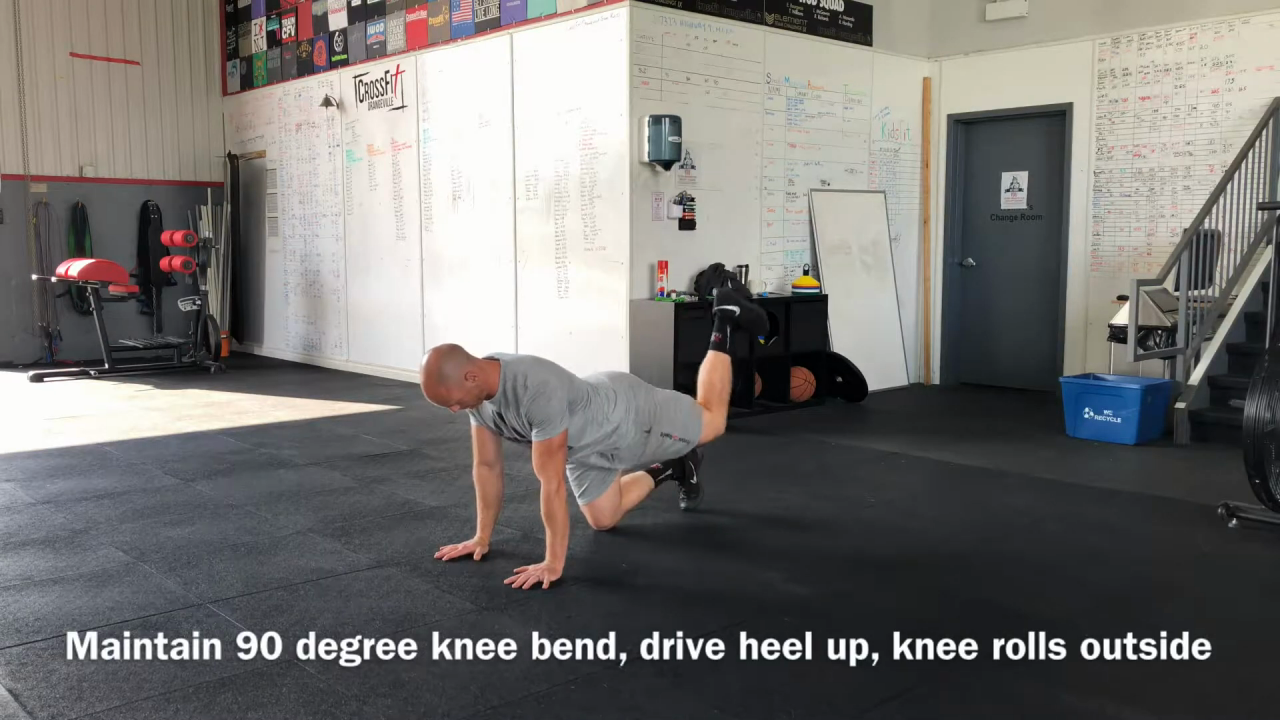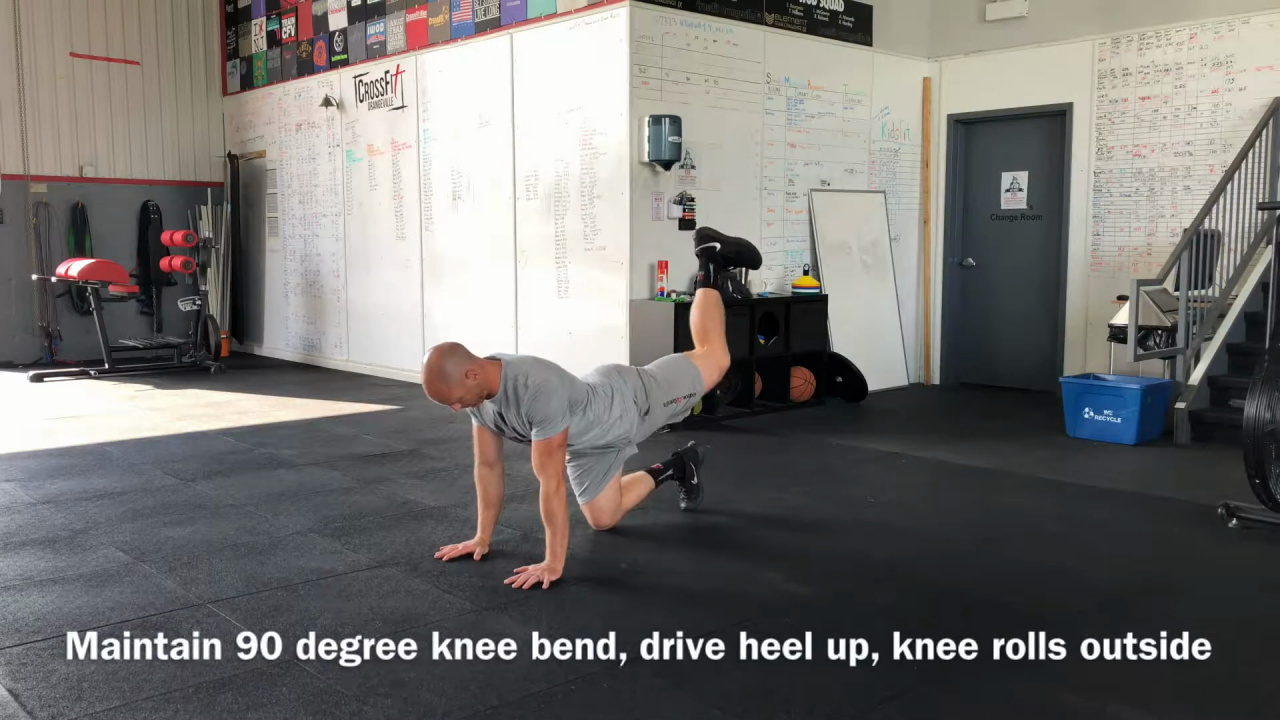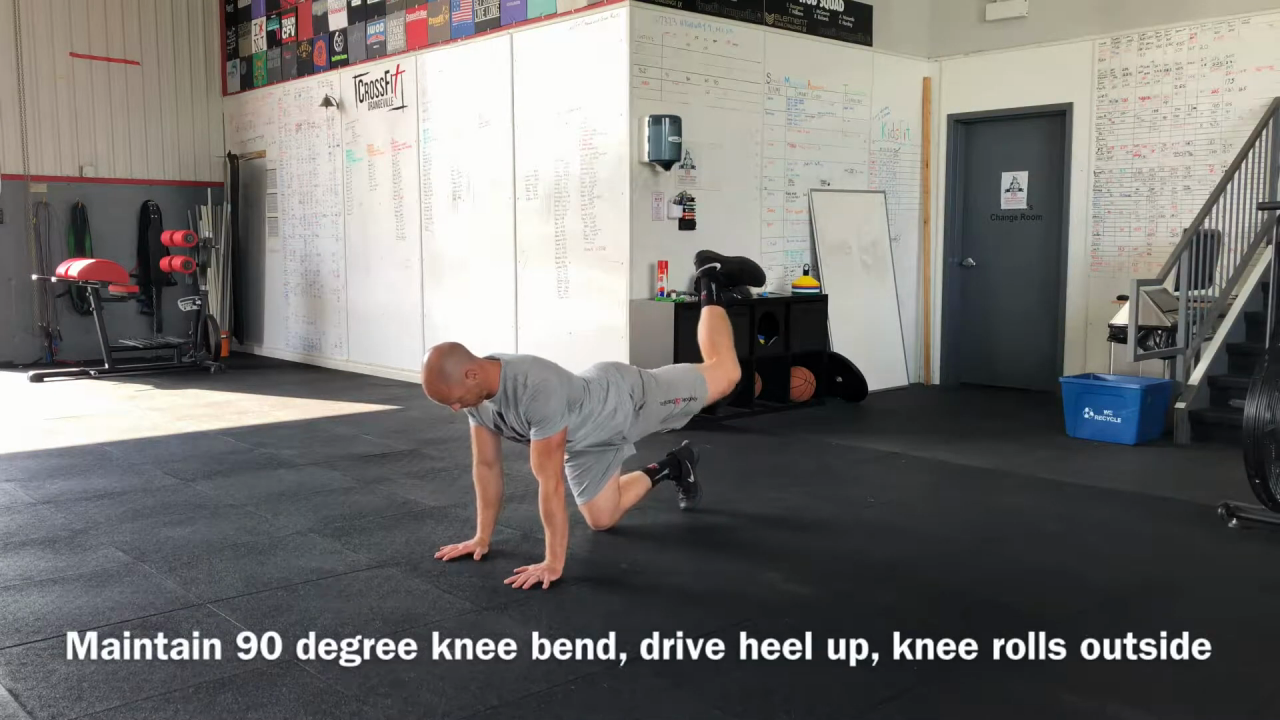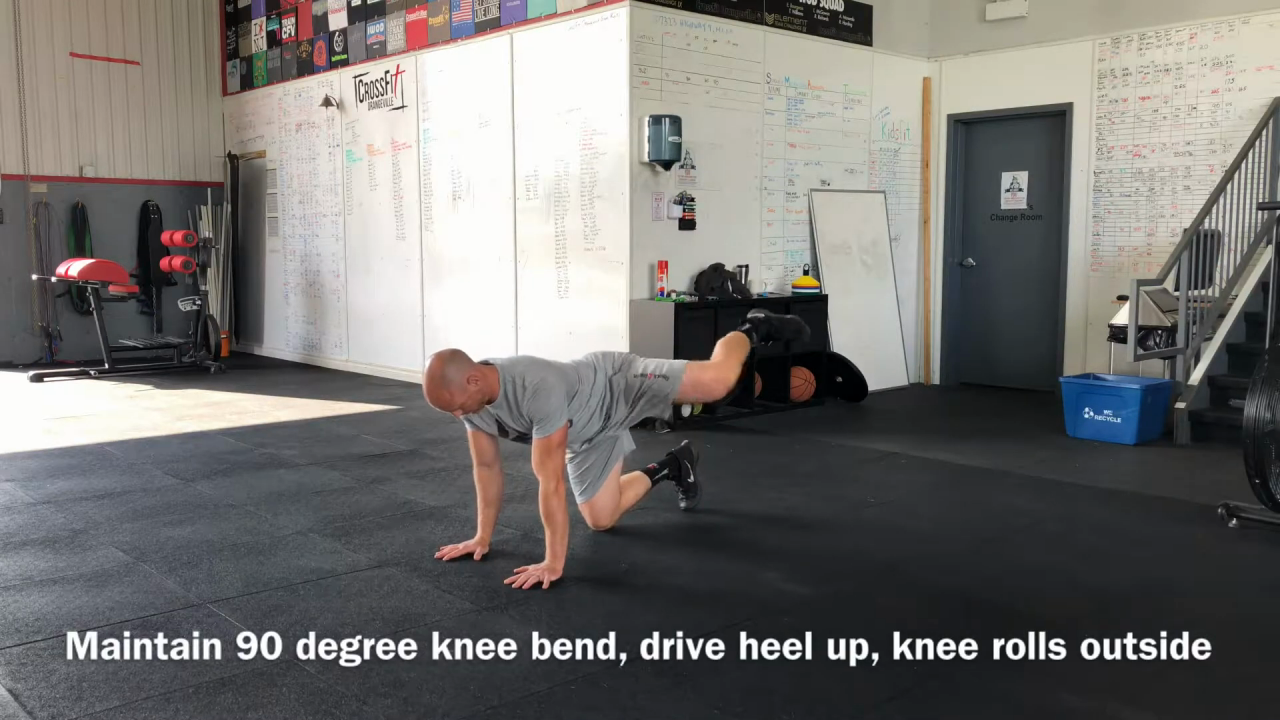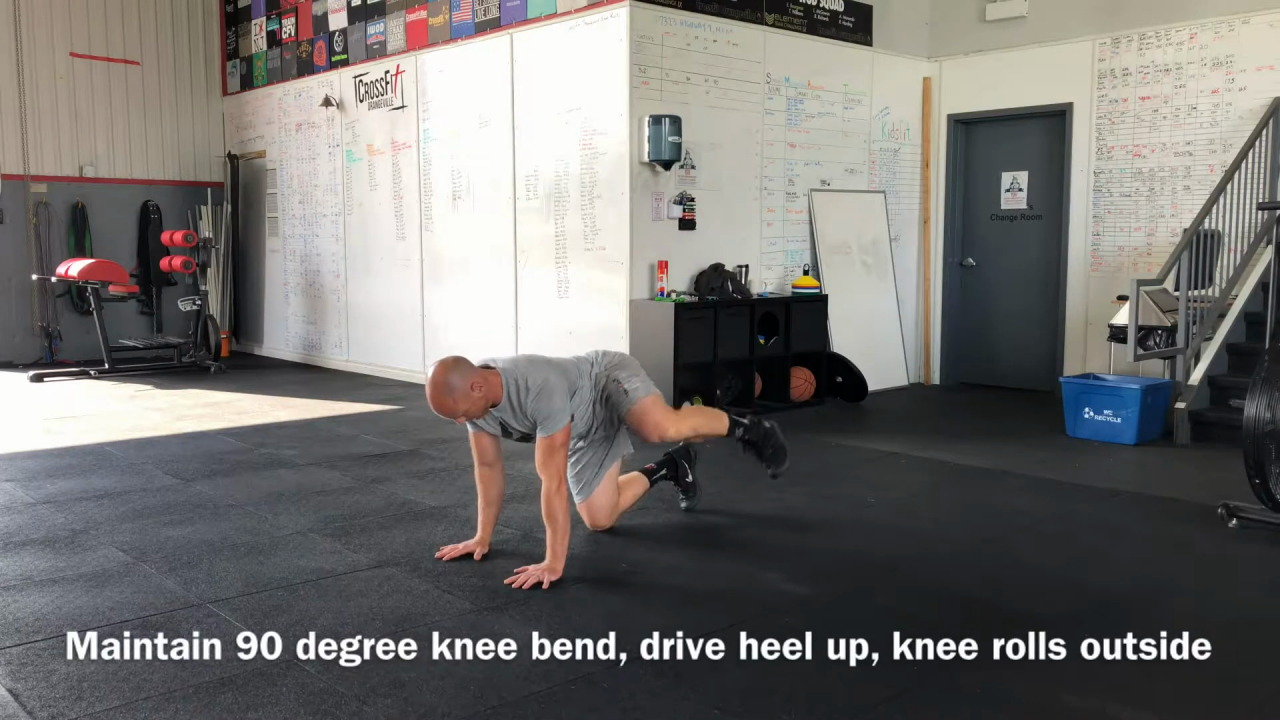
dt=0.4s
person 1, frame 1
left shoulder: (537, 390)
right shoulder: (476, 390)
left elbow: (552, 482)
right elbow: (487, 467)
left wrist: (554, 563)
right wrist: (482, 538)
left hip: (626, 416)
left knee: (711, 421)
right knee: (604, 520)
left ankle: (725, 320)
right ankle: (669, 469)
person 1, frame 2
left shoulder: (538, 389)
right shoulder: (477, 389)
left elbow: (552, 481)
right elbow: (488, 466)
left wrist: (554, 562)
right wrist: (482, 537)
left hip: (628, 403)
left knee: (714, 361)
right knee: (603, 520)
left ankle: (710, 267)
right ankle: (673, 469)
person 1, frame 3
left shoulder: (538, 389)
right shoulder: (476, 392)
left elbow: (550, 481)
right elbow: (487, 466)
left wrist: (554, 562)
right wrist: (482, 537)
left hip: (624, 400)
left knee: (724, 374)
right knee: (602, 520)
left ankle: (712, 284)
right ankle: (668, 469)
person 1, frame 4
left shoulder: (536, 390)
right shoulder: (472, 396)
left elbow: (550, 482)
right elbow: (487, 468)
left wrist: (553, 562)
right wrist: (482, 537)
left hip: (615, 385)
left knee: (719, 380)
right knee: (601, 520)
left ankle: (752, 329)
right ankle: (668, 467)
person 1, frame 5
left shoulder: (540, 390)
right shoulder: (472, 396)
left elbow: (553, 479)
right elbow: (488, 468)
left wrist: (554, 562)
right wrist: (482, 538)
right hip: (585, 430)
left knee: (664, 428)
right knee: (599, 520)
left ankle: (743, 428)
right ankle: (669, 466)
